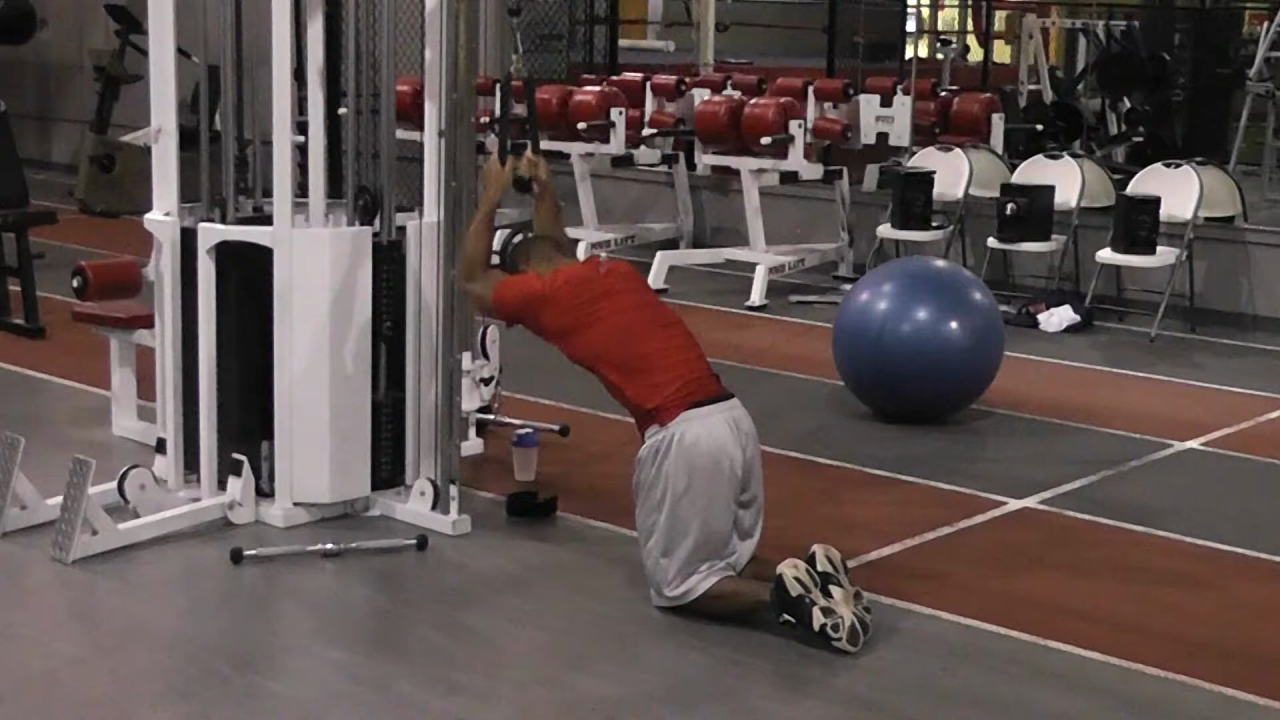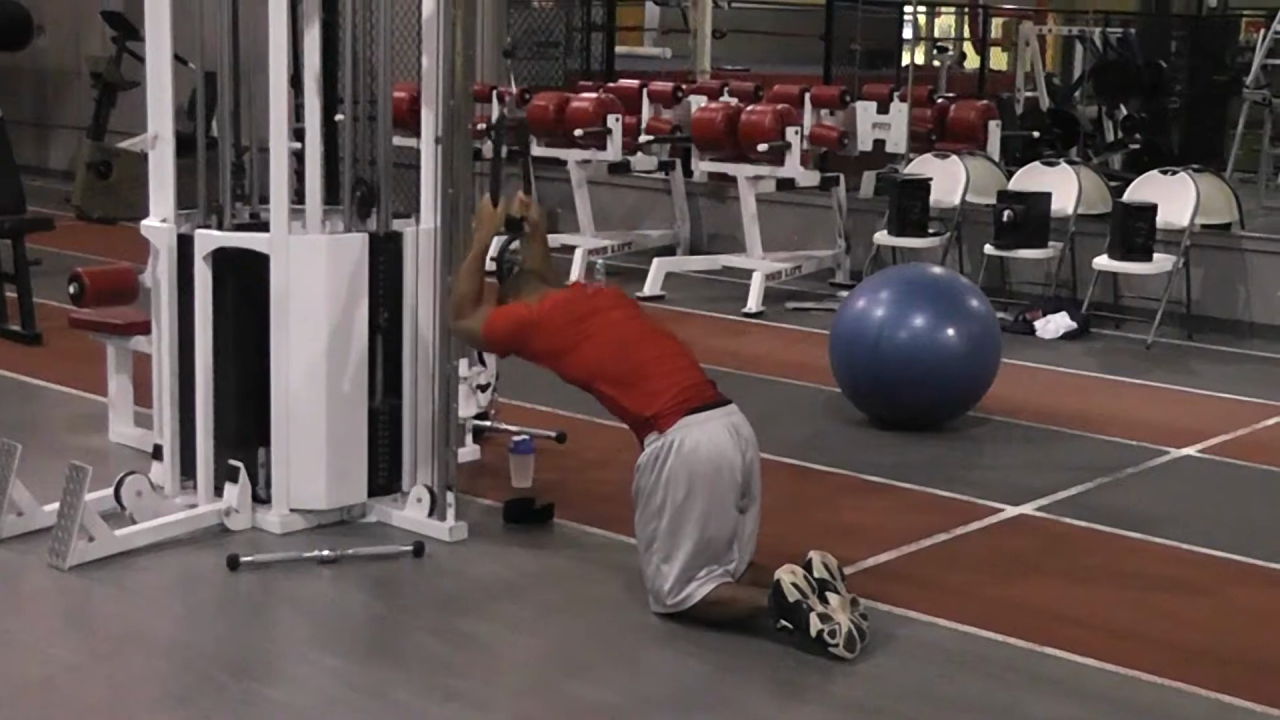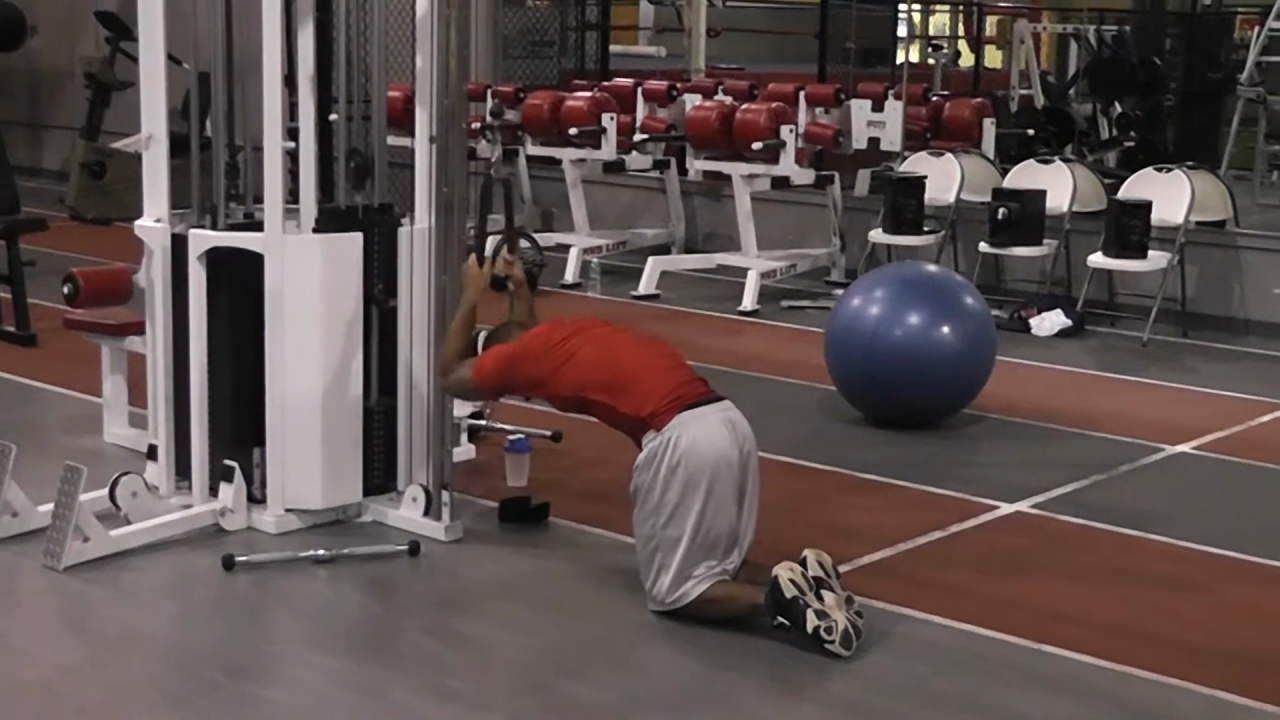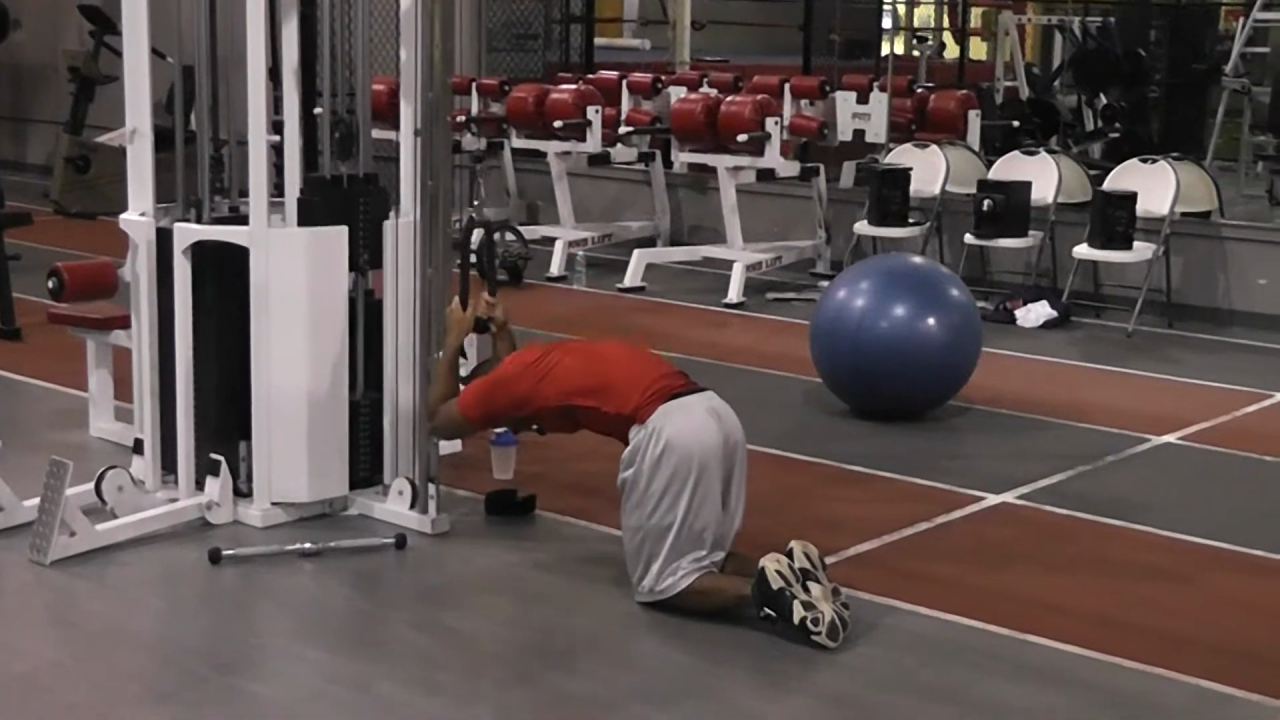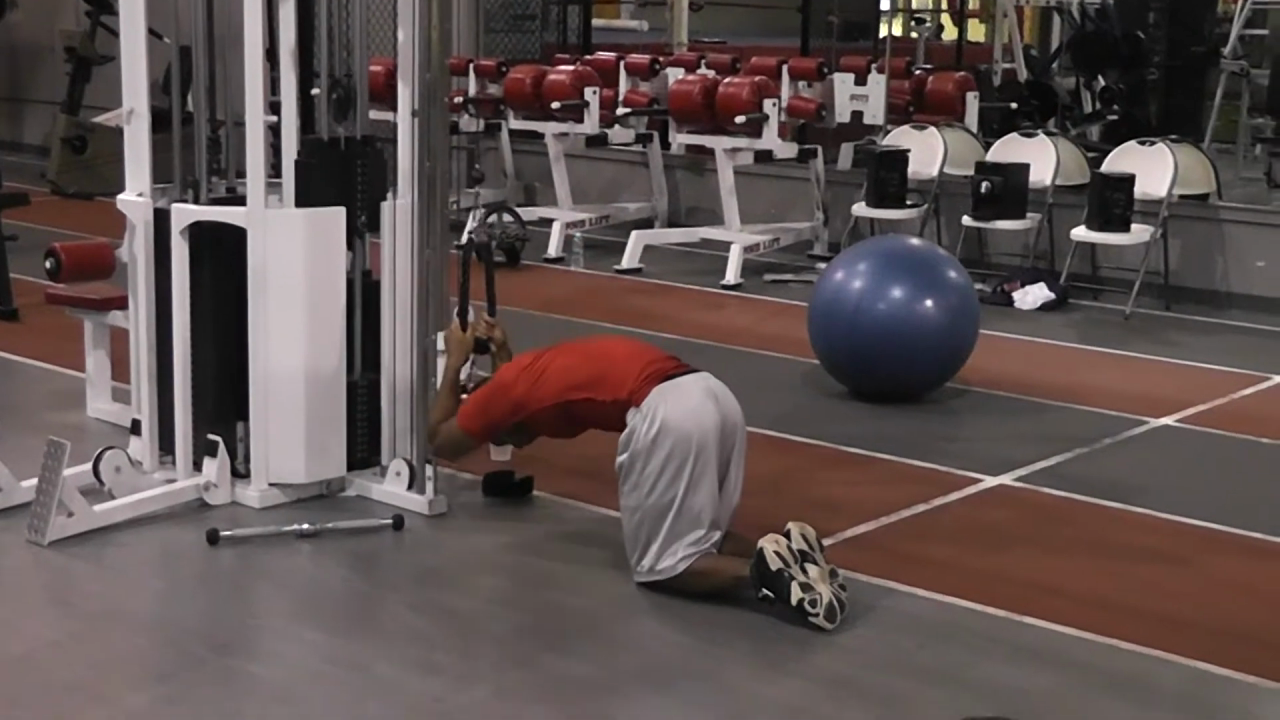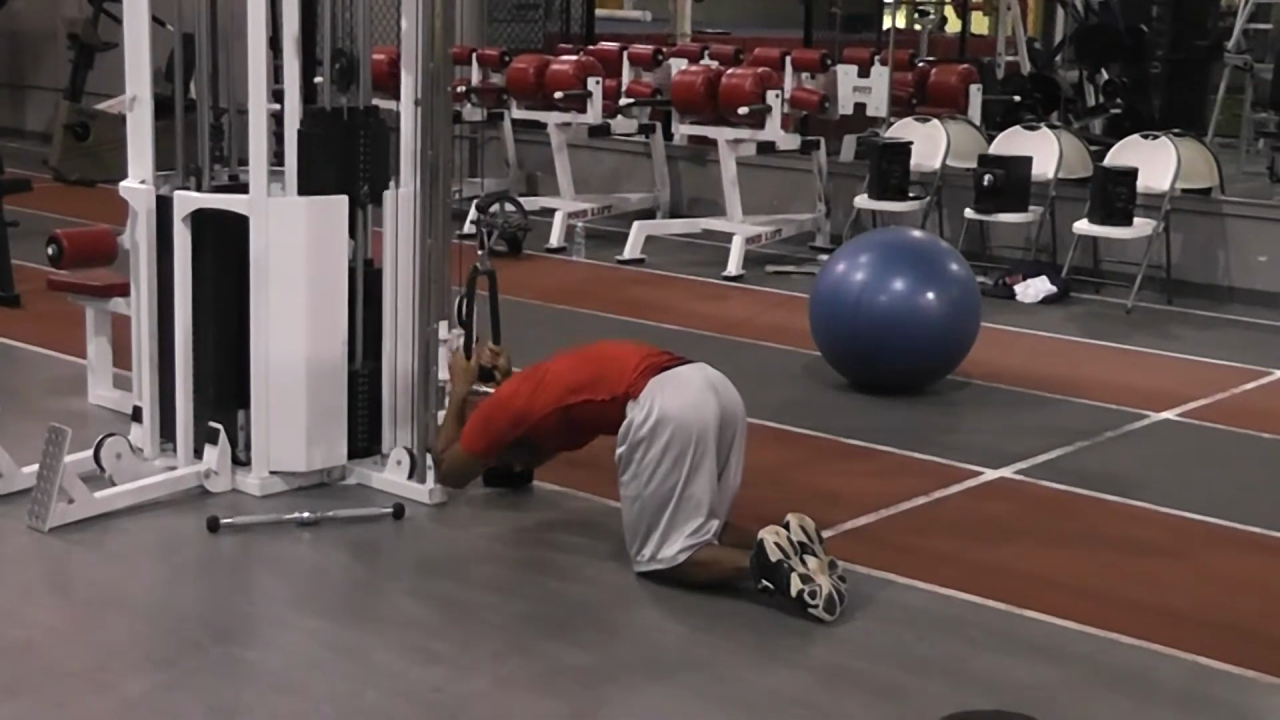
dt=0.3s
person 1, frame 1
left shoulder: (544, 294)
right shoulder: (616, 271)
left elbow: (473, 279)
left wrist: (490, 199)
right wrist: (544, 193)
left hip: (681, 438)
right hip: (733, 419)
left knee: (676, 588)
right knee: (726, 562)
left ankle: (781, 594)
right ankle: (807, 571)
person 1, frame 2
left shoulder: (534, 319)
right shoulder: (602, 295)
left elbow: (462, 319)
left wrist: (483, 238)
right wrist: (535, 233)
left hip: (681, 444)
right hip: (731, 425)
left knee: (675, 595)
right knee: (724, 569)
left ankle: (778, 600)
right ankle: (804, 578)
person 1, frame 3
left shoulder: (520, 355)
right shoulder: (572, 331)
left elbow: (451, 378)
left wrist: (472, 297)
right wrist: (520, 292)
left hip: (682, 440)
right hip: (729, 421)
left knee: (672, 593)
right knee: (717, 568)
left ankle: (776, 596)
right ankle: (801, 576)
person 1, frame 4
left shoulder: (505, 379)
right shoulder: (545, 357)
left elbow: (439, 421)
left wrist: (454, 340)
right wrist: (501, 332)
left hip: (667, 432)
right hip: (716, 413)
left knee: (660, 585)
right knee: (701, 556)
left ankle: (762, 588)
right ankle: (787, 567)
person 1, frame 5
left shoulder: (502, 391)
right shoulder: (540, 367)
left elbow: (441, 443)
left wrist: (455, 363)
right wrist: (501, 351)
left hip: (667, 415)
right hip: (713, 394)
left knee: (659, 566)
right knee: (699, 540)
left ankle: (761, 569)
right ankle: (783, 547)
person 1, frame 6
left shoulder: (503, 406)
right shoulder: (538, 384)
left elbow: (448, 471)
left wrist: (460, 390)
left hip: (664, 407)
right hip: (712, 385)
left knee: (659, 557)
right knee: (698, 530)
left ankle: (760, 561)
right ankle: (783, 538)
